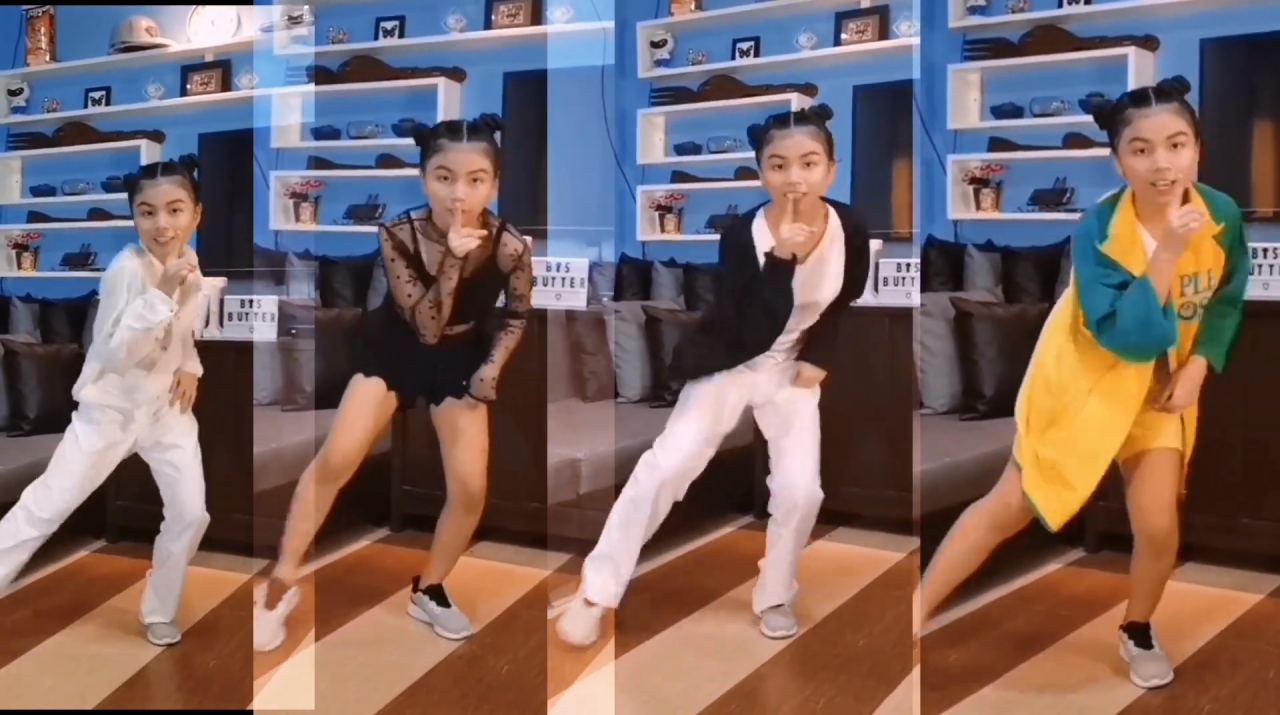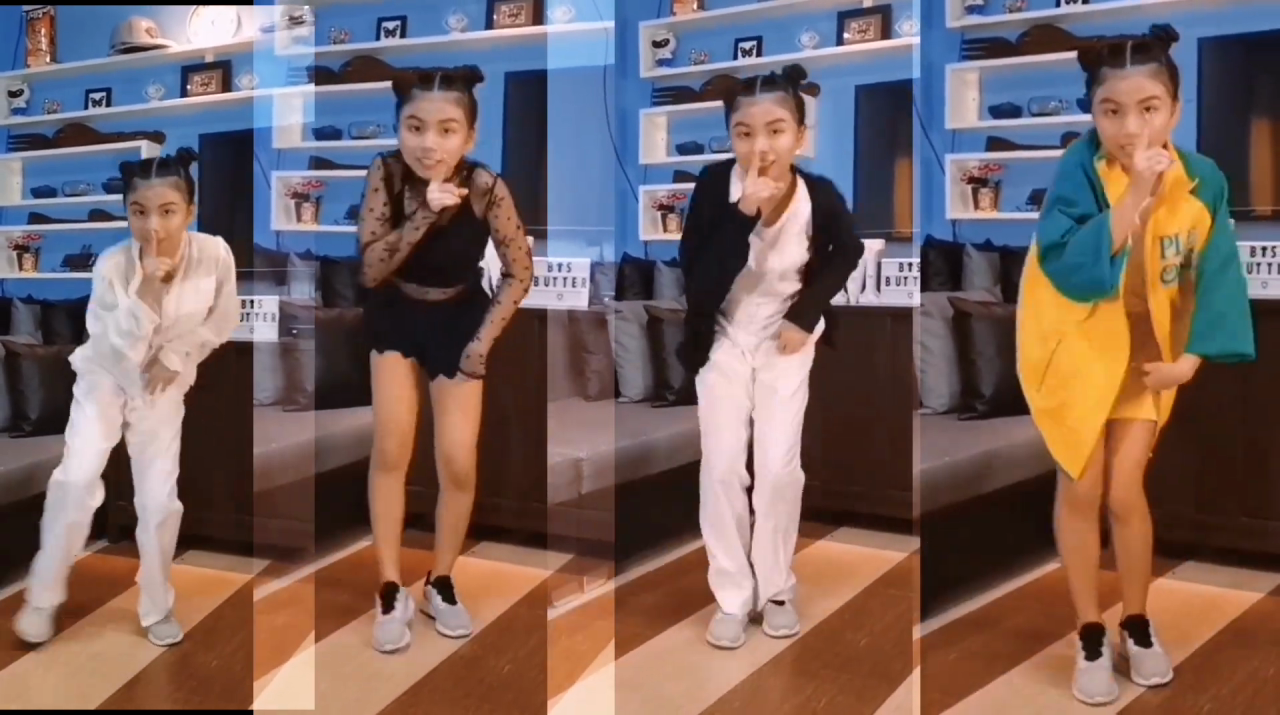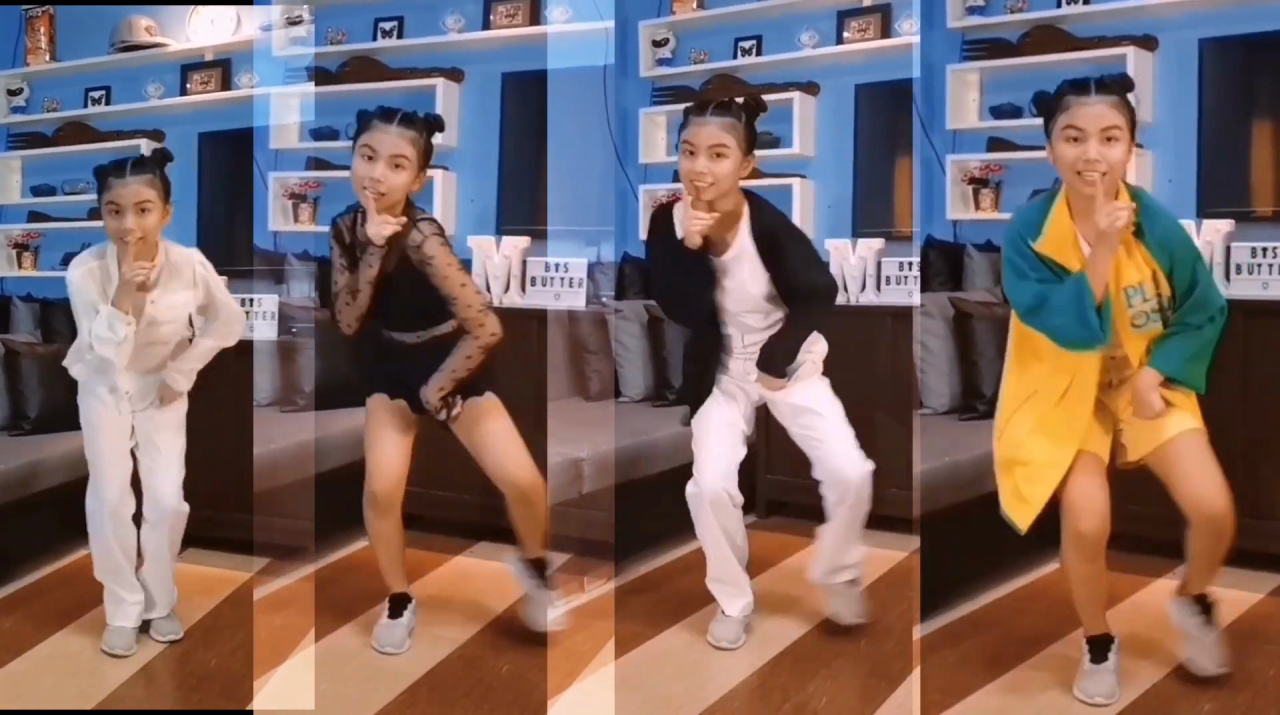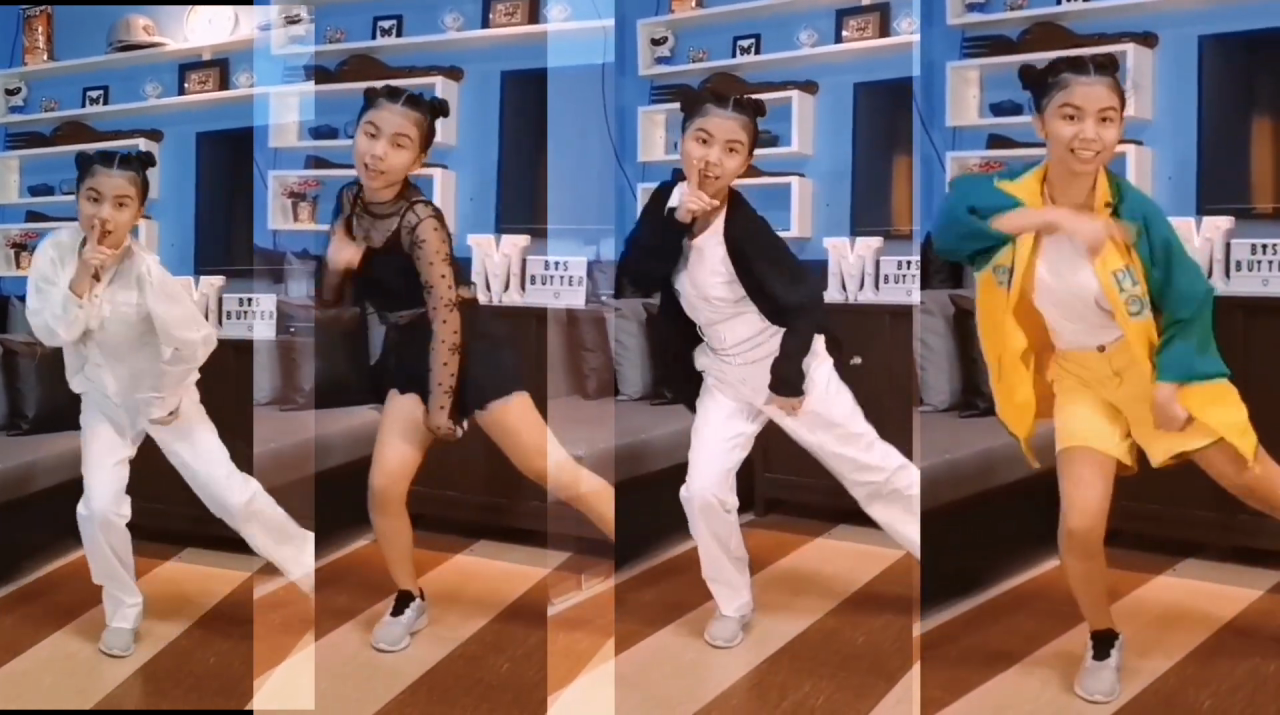
dt=0.3s
person 1, frame 1
left shoulder: (1220, 216)
right shoulder: (1098, 231)
left elbow: (1227, 297)
right elbow: (1124, 334)
left wrist: (1198, 365)
right wrist: (1170, 256)
left hip: (1160, 384)
right hip: (1087, 380)
left knee: (1157, 526)
right knee: (1008, 509)
left ankle: (1137, 631)
right ankle: (910, 621)
person 1, frame 2
left shoulder: (1202, 180)
right shoulder: (1078, 170)
left elbow: (1217, 270)
right elbow: (1074, 273)
left wrist: (1191, 355)
right wrist: (1133, 196)
left hip: (1147, 348)
right hip: (1074, 344)
left knee: (1125, 491)
right knee: (1083, 482)
left ankle: (1139, 624)
right ankle: (1090, 634)
person 1, frame 3
left shoulder: (1158, 227)
right shoulder: (1030, 228)
left elbow: (1203, 311)
right elbow: (1066, 325)
left wrist: (1157, 376)
right wrist: (1100, 248)
left hip: (1145, 379)
right hip: (1065, 386)
left knee: (1214, 509)
right knee: (1086, 525)
left ankle: (1193, 600)
right ankle: (1098, 644)
person 1, frame 4
left shoulder: (1137, 212)
right shoulder: (1014, 193)
left elbow: (1189, 302)
right elbow: (950, 217)
left wrist: (1172, 384)
right wrist: (1045, 222)
left hip: (1160, 369)
right hip: (1078, 378)
right knee: (1082, 525)
right ankle: (1103, 641)
person 2, frame 1
left shoulder: (849, 226)
right shoulder: (743, 233)
right elbow: (743, 329)
left wrist: (819, 354)
right wrist: (780, 258)
left hip: (792, 368)
right hip: (729, 364)
left knee: (801, 492)
right knee: (665, 469)
left ankle: (774, 596)
right ankle: (597, 591)
person 2, frame 2
left shoulder: (820, 195)
right shoulder: (713, 186)
left elbow: (845, 255)
right elbow: (698, 276)
left wrist: (805, 315)
right wrist: (744, 211)
left hip: (784, 337)
right hip: (723, 335)
left knee: (779, 466)
right knee: (722, 465)
left ankle: (775, 589)
right ankle: (733, 597)
person 2, frame 3
left shoulder: (766, 222)
right shoulder: (670, 222)
left elbow: (819, 291)
right elbow: (681, 310)
left wrist: (781, 355)
right wrist: (689, 246)
left hip: (785, 362)
right hip: (721, 368)
left knee: (848, 472)
right knee: (709, 487)
left ankle: (838, 570)
right ankle: (734, 602)
person 2, frame 4
left shoulder: (743, 225)
right shoulder: (669, 200)
left elbow: (803, 302)
right elbow: (636, 277)
left wrist: (789, 378)
right wrist: (676, 218)
left hip: (787, 365)
right hip: (723, 376)
left knee: (872, 467)
right knee: (703, 491)
right ankle: (733, 603)
person 3, frame 1
left shoulder: (509, 245)
right shoulder: (400, 234)
left elbow: (519, 312)
right elbow: (427, 327)
left wrist: (495, 363)
right wrist: (453, 257)
left hip: (461, 355)
right hip: (397, 345)
left knee: (471, 489)
right knee: (334, 461)
left ankle: (428, 590)
right ankle: (279, 585)
person 3, frame 2
left shoulder: (486, 190)
right shoulder: (386, 174)
left elbow: (519, 275)
right elbow: (372, 270)
left wrist: (483, 340)
right wrist: (424, 212)
left hip: (459, 322)
right hip: (395, 315)
left knee: (457, 464)
right knee: (391, 451)
left ankle: (441, 585)
right ankle: (391, 591)
person 3, frame 3
left shoulder: (424, 238)
right shoulder: (348, 226)
left elbow: (485, 329)
right elbow: (349, 322)
left wrist: (441, 384)
right wrist: (373, 248)
left hip: (448, 361)
right hip: (388, 362)
left knee: (521, 480)
right knee: (381, 490)
left ankle: (534, 563)
right ankle: (399, 600)
person 3, frame 4
left shoulder: (422, 220)
right shoulder: (352, 200)
left elbow: (447, 323)
right elbow: (331, 294)
left wrist: (444, 404)
right wrist: (336, 264)
left hip: (466, 347)
right hip: (409, 351)
left knee: (556, 471)
right knee: (384, 489)
right ankle: (409, 599)
person 4, frame 1
left shoulder: (184, 262)
right shoulder: (128, 269)
right elbow: (115, 352)
left wrist: (189, 368)
right wrist: (163, 291)
left hip: (167, 407)
right hip: (110, 405)
left knee: (191, 514)
right knee: (48, 504)
left ankle: (159, 611)
person 4, frame 2
left shoulder: (213, 254)
right shoulder: (113, 263)
left elbow: (223, 320)
right elbow: (117, 345)
left wrist: (174, 360)
right wrist: (143, 290)
left hip: (159, 388)
right hip: (102, 378)
left knee: (160, 502)
right knee: (76, 482)
left ankle: (156, 607)
right ankle: (43, 596)
person 4, frame 3
left shoulder: (189, 264)
right shoulder: (86, 270)
left elbow: (228, 323)
right elbow: (102, 355)
left wrist: (178, 374)
right wrist: (125, 298)
left hip: (160, 390)
right hip: (103, 388)
left knee: (167, 501)
right knee: (110, 498)
left ankle: (160, 604)
right ankle: (123, 613)
person 4, frame 4
left shoulder: (145, 271)
right shoulder: (57, 248)
left elbow: (195, 340)
right elbow: (49, 329)
left wrist: (161, 401)
right wrist: (83, 279)
left hip: (161, 396)
right hip: (103, 401)
left knee: (227, 491)
right knee: (99, 510)
left ankle: (311, 564)
right ankle: (123, 614)
